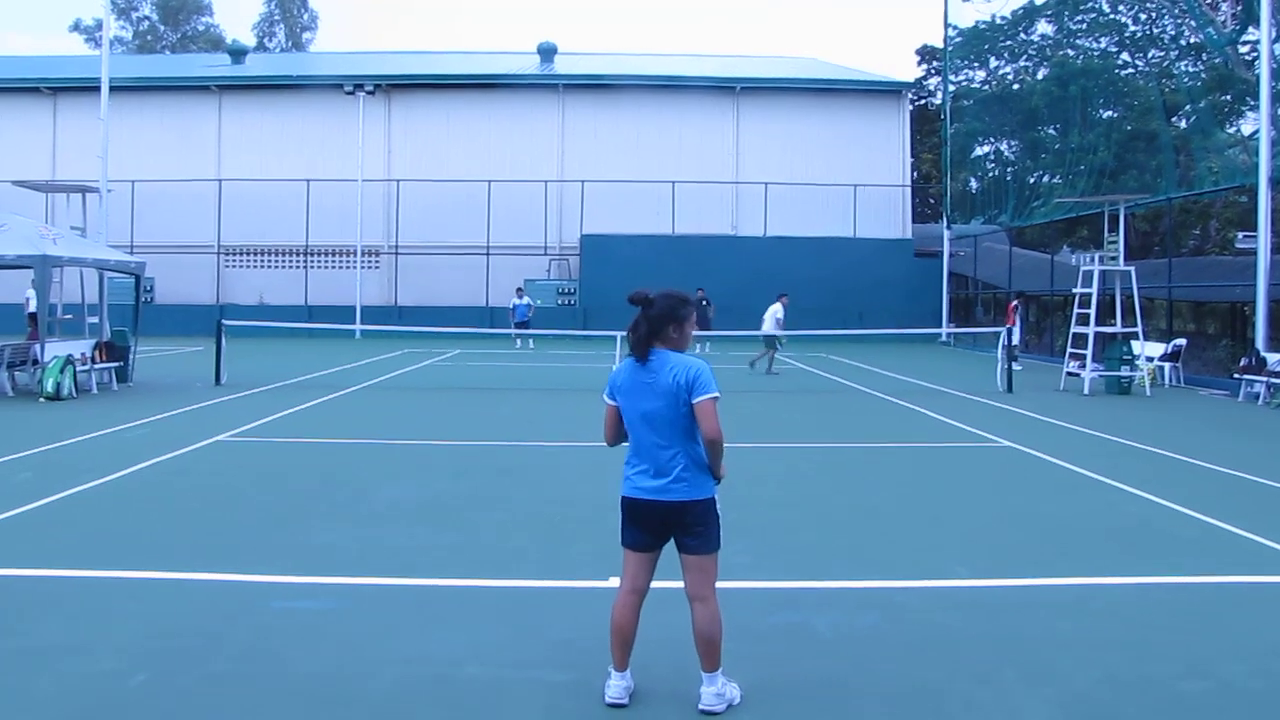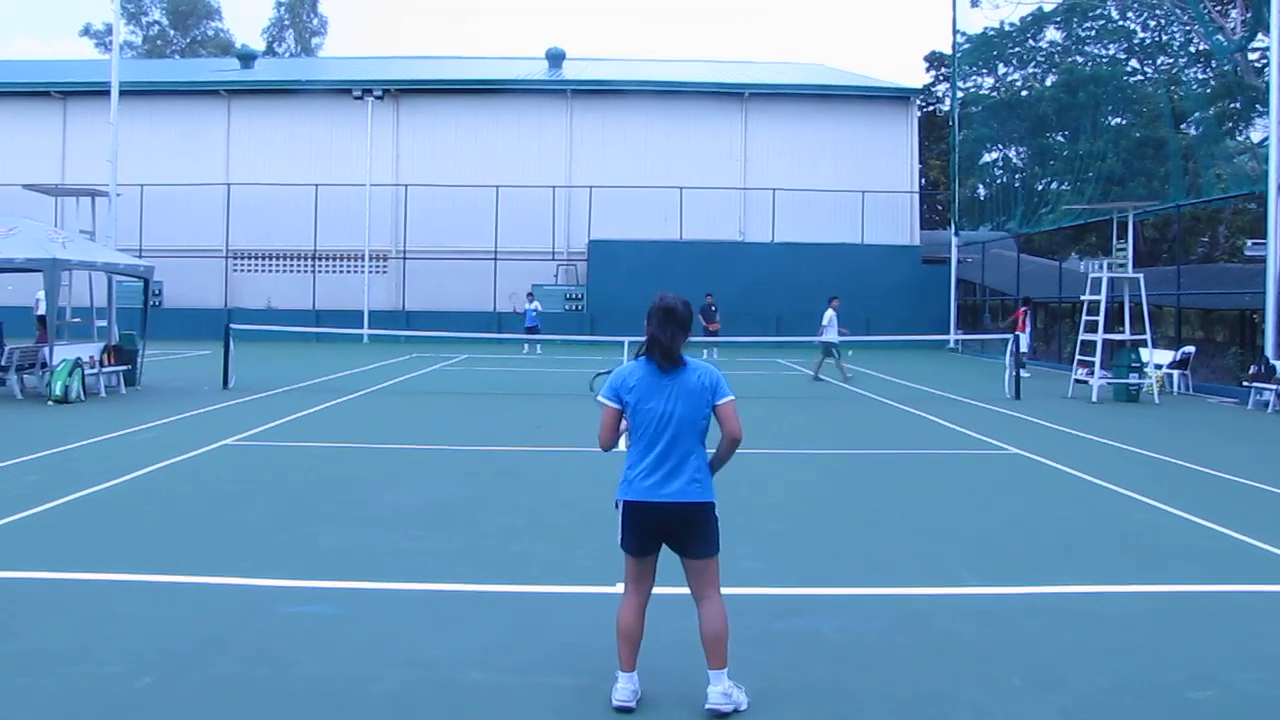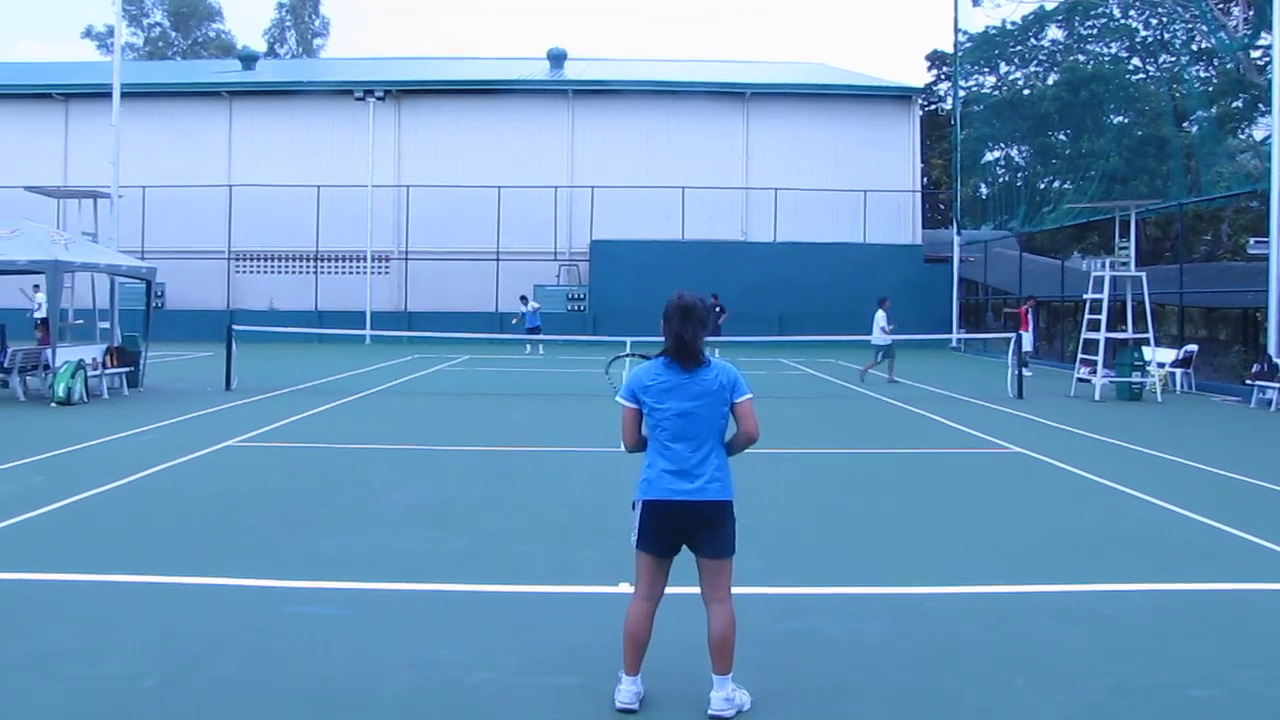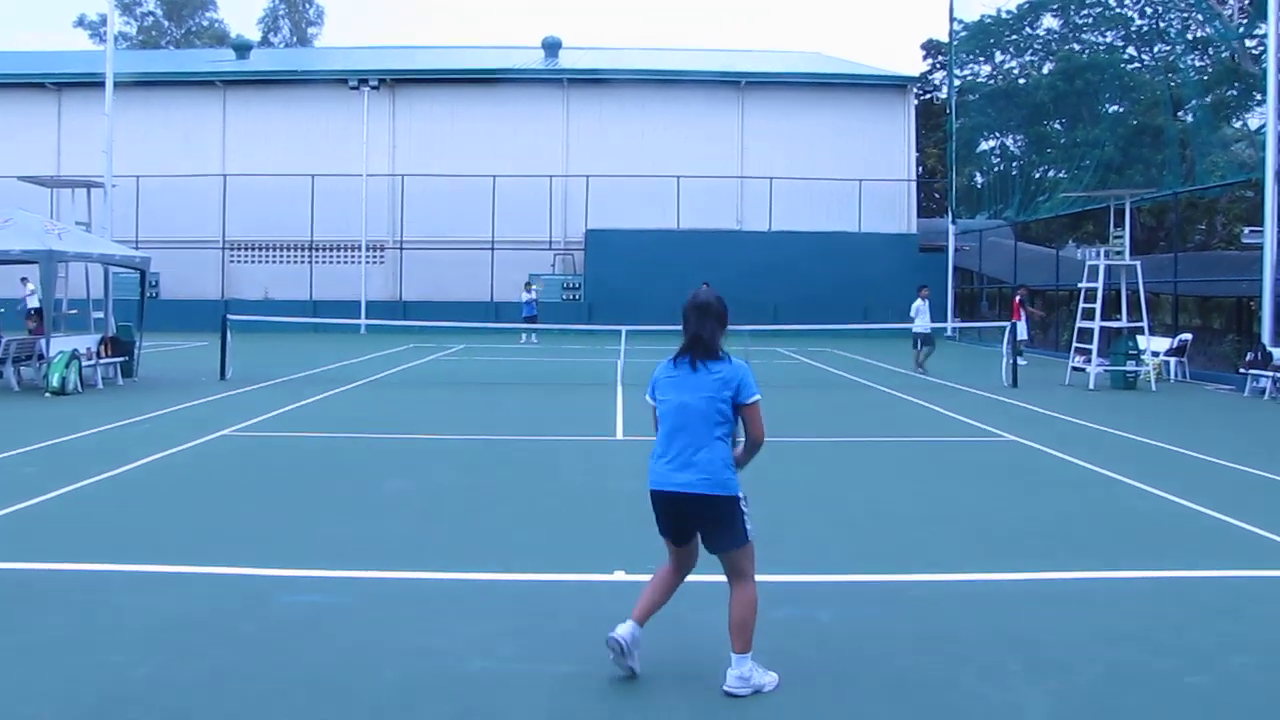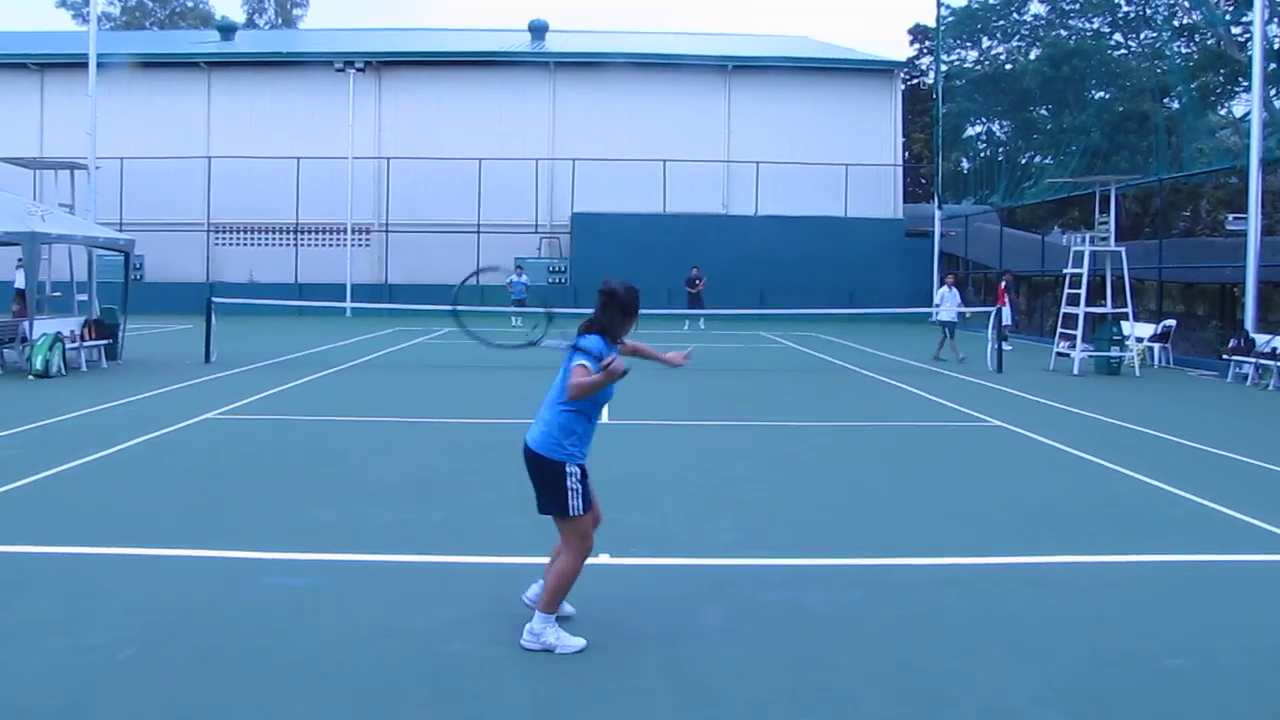
dt=0.7s
person 1, frame 1
left shoulder: (621, 373)
right shoulder: (693, 370)
left elbow: (612, 436)
right elbow: (712, 435)
right wrist: (716, 469)
left hip: (638, 497)
right hip: (691, 497)
left knee: (631, 590)
right knee: (702, 595)
left ankle: (619, 680)
right ankle: (712, 687)
person 1, frame 2
left shoulder: (623, 377)
right shoulder: (708, 376)
left elbow: (606, 442)
right elbow: (733, 435)
right wrist: (711, 468)
left hip: (638, 501)
right hip: (694, 501)
left knee: (635, 592)
right knee: (708, 595)
left ankle: (626, 684)
person 1, frame 3
left shoulder: (641, 376)
right shoulder: (726, 375)
left elbow: (631, 442)
right elbow: (750, 432)
left hip: (657, 499)
right hip: (713, 500)
left knee: (645, 596)
right knee: (718, 599)
person 1, frame 4
left shoulder: (663, 372)
right shoulder: (735, 372)
right elbow: (756, 437)
right wrist: (738, 460)
left hip: (664, 488)
right hip: (716, 490)
left knee: (679, 565)
right knee: (742, 578)
left ankle: (629, 630)
right ankle: (741, 670)
person 1, frame 5
left shoulder: (604, 341)
right shoulder: (592, 345)
left elbow: (627, 347)
right elbow: (574, 388)
left wrist: (665, 358)
right wrist: (605, 376)
left hip: (549, 449)
right hip: (557, 455)
left knee: (584, 523)
right knee: (578, 544)
left ankle: (543, 590)
right ankle: (539, 628)
